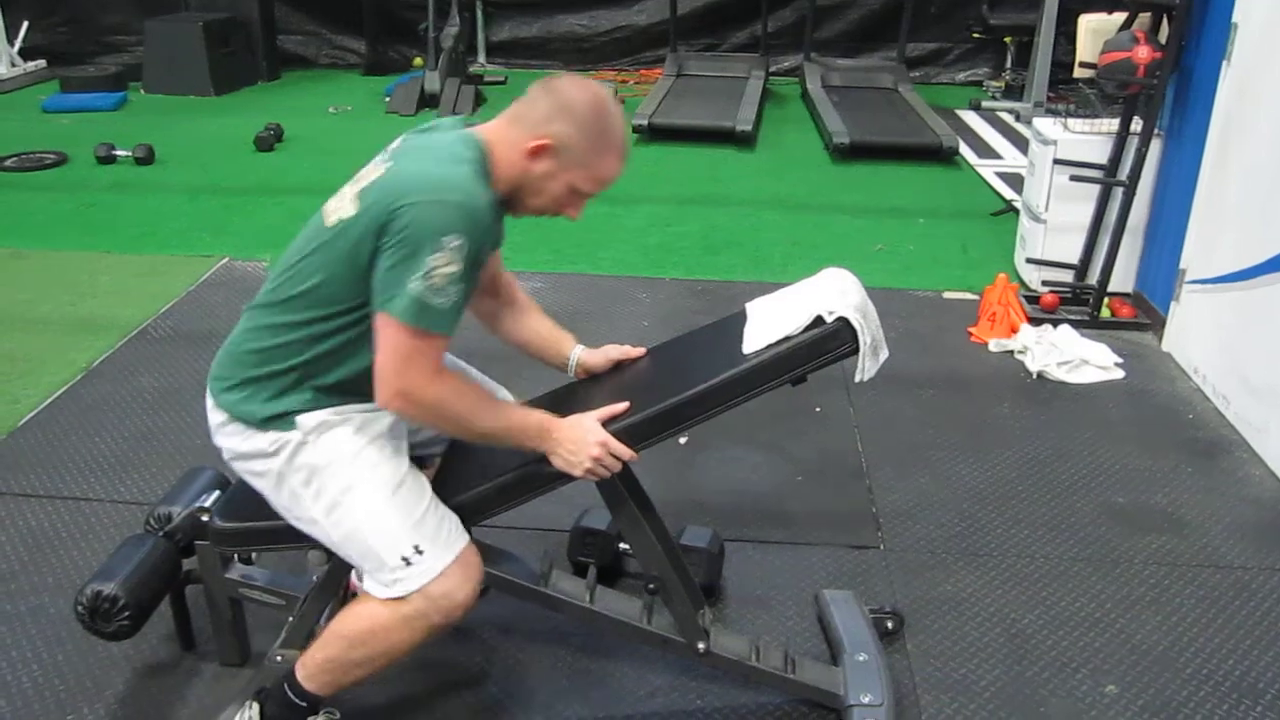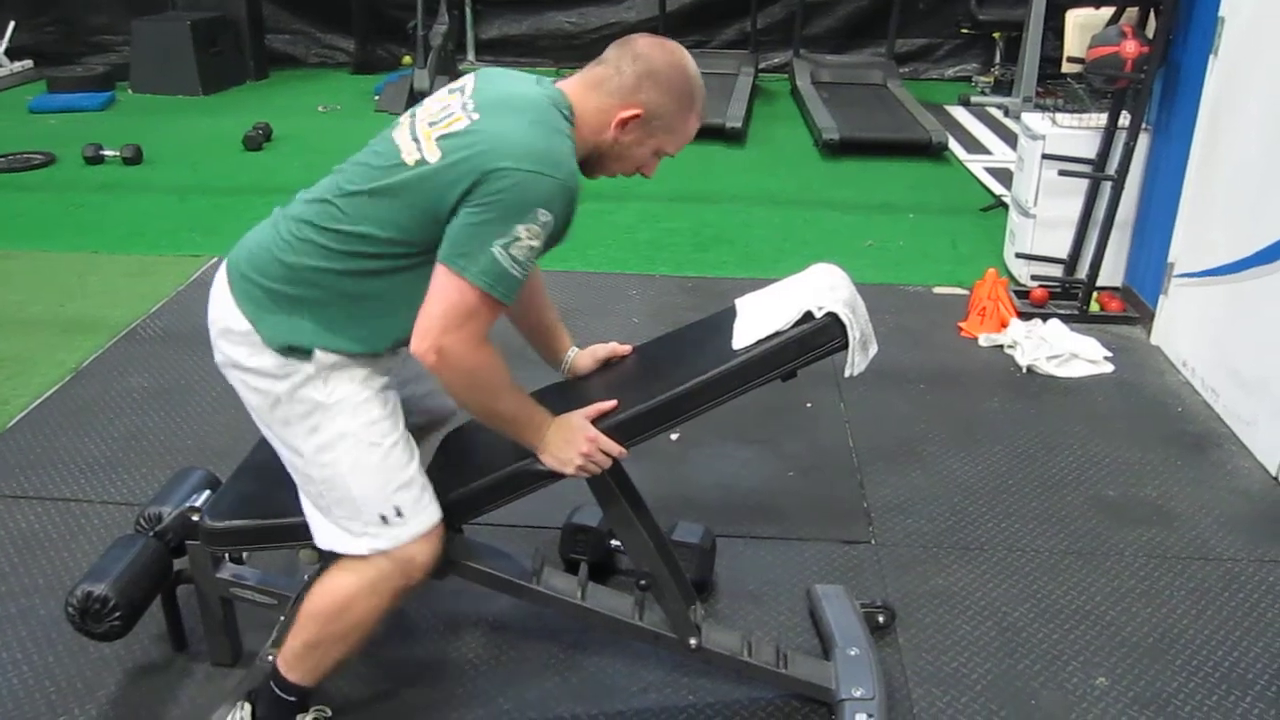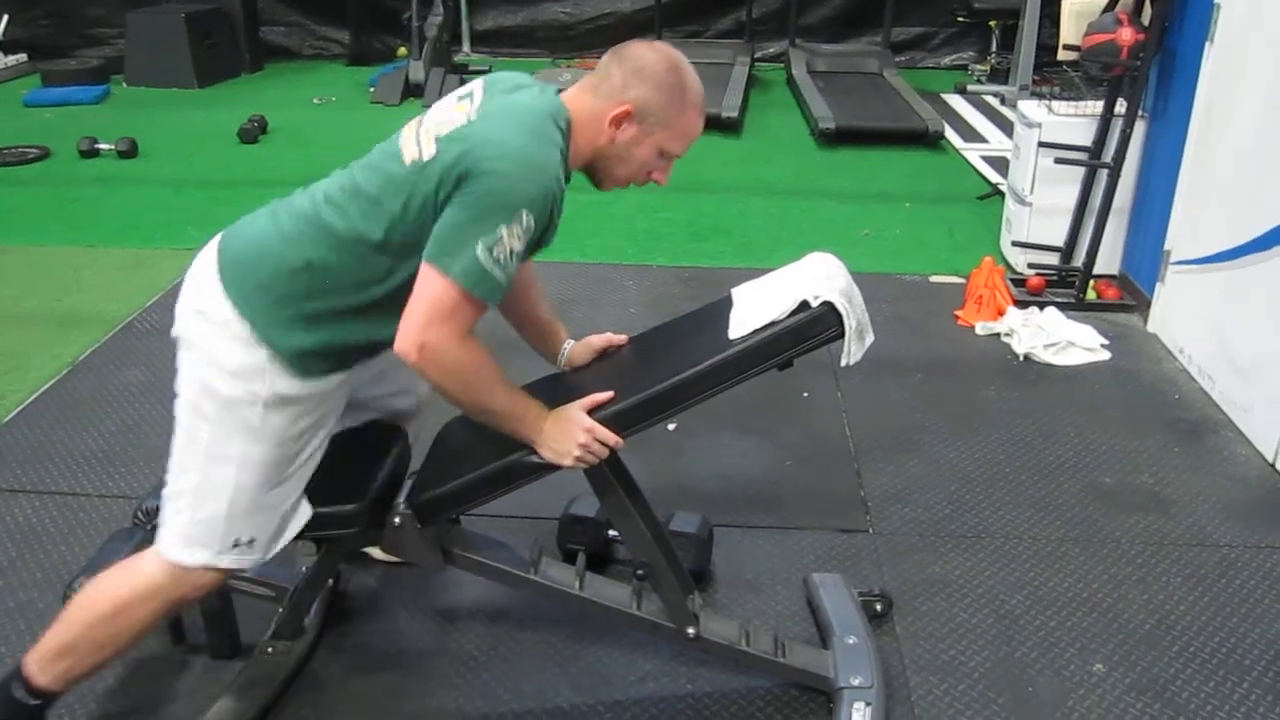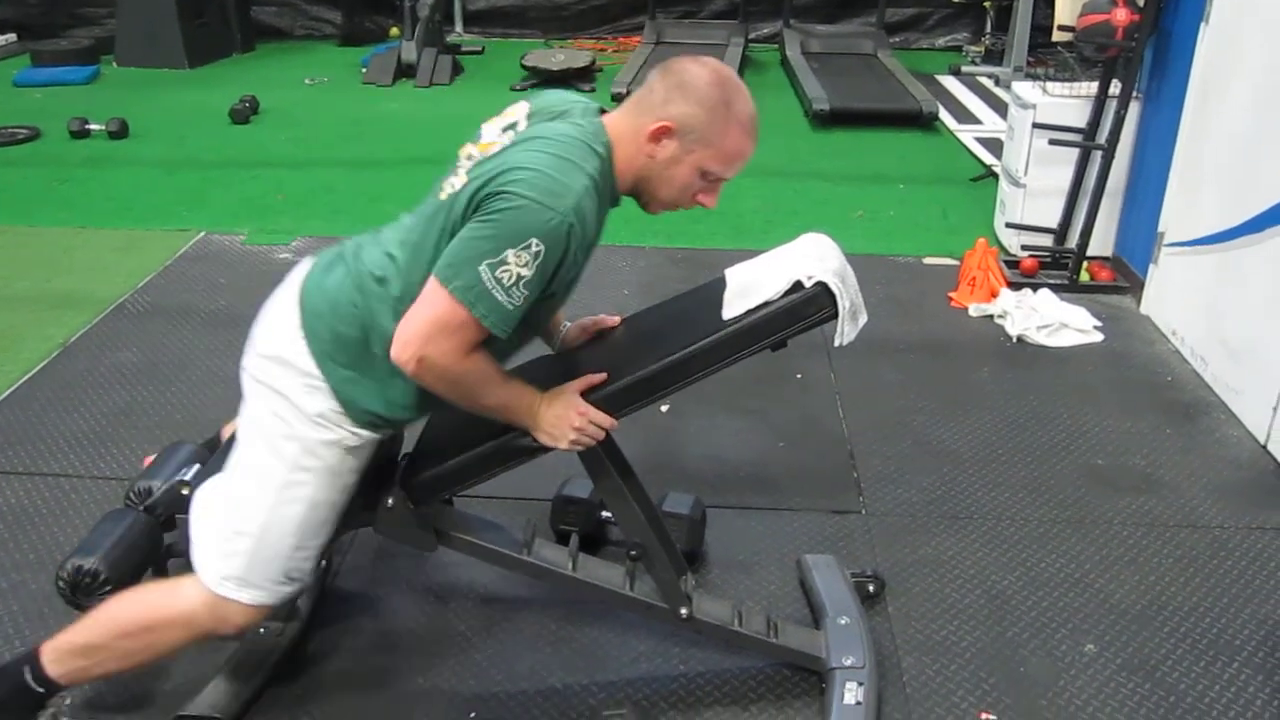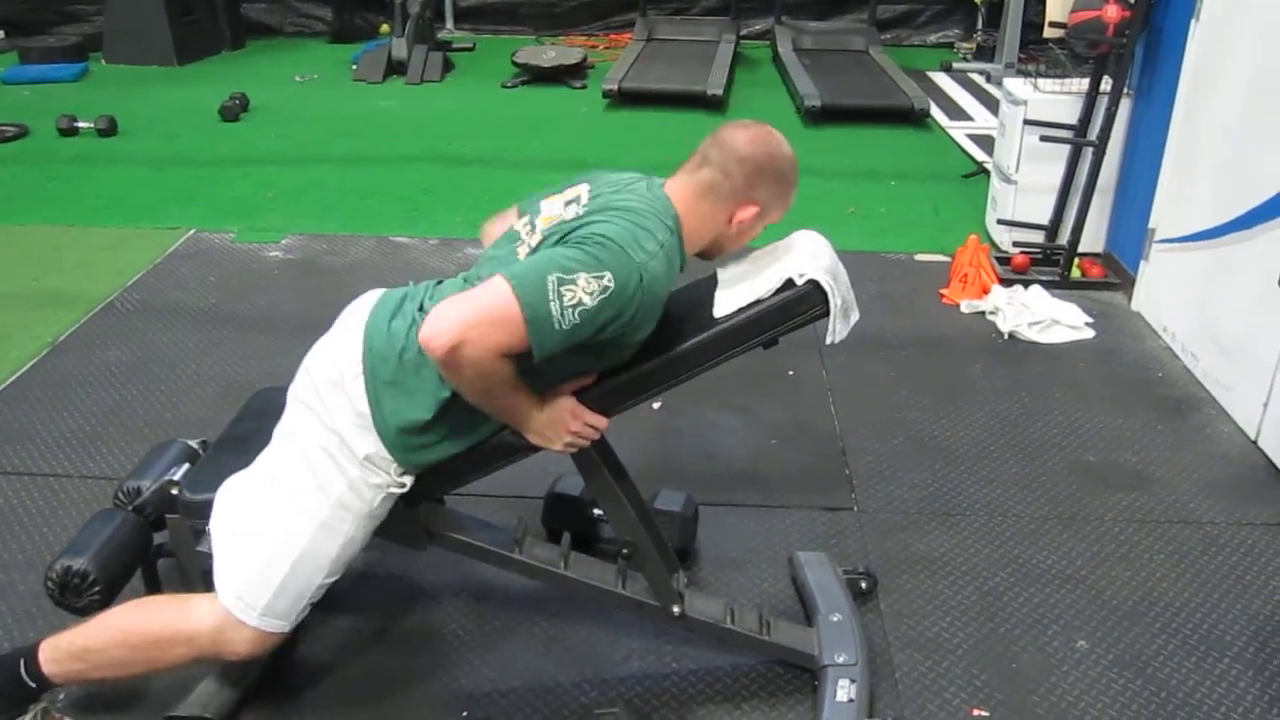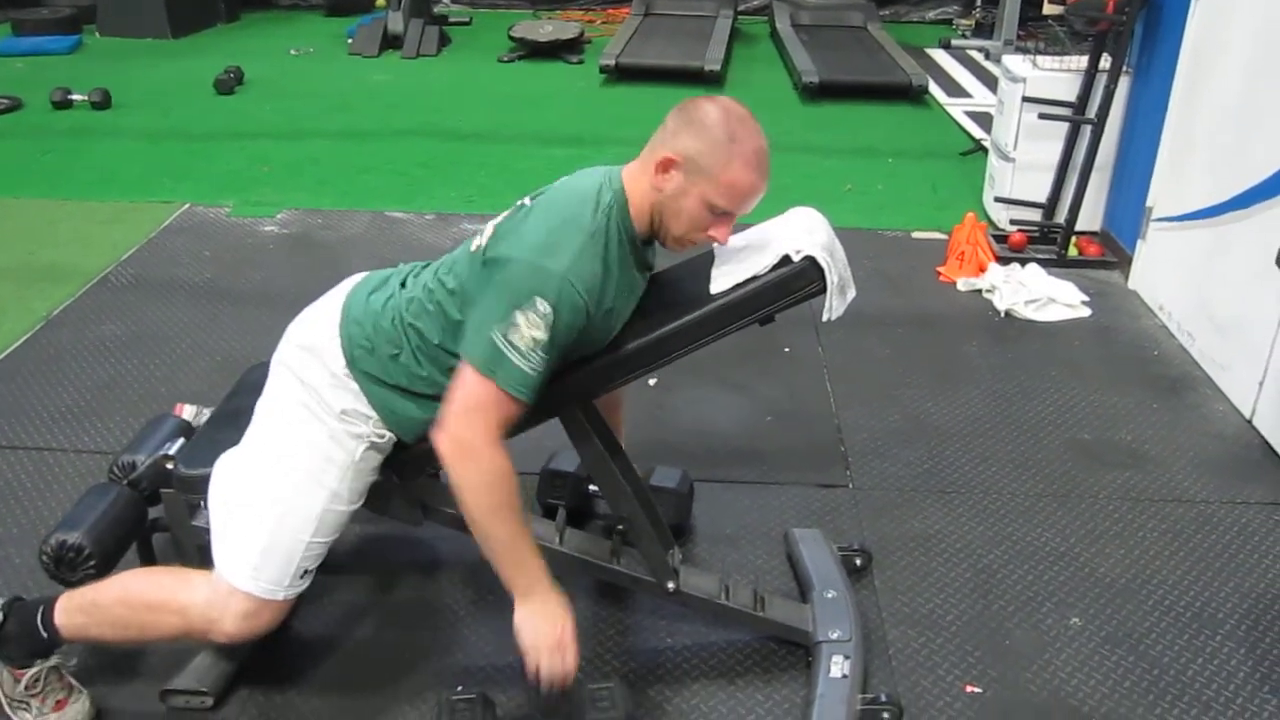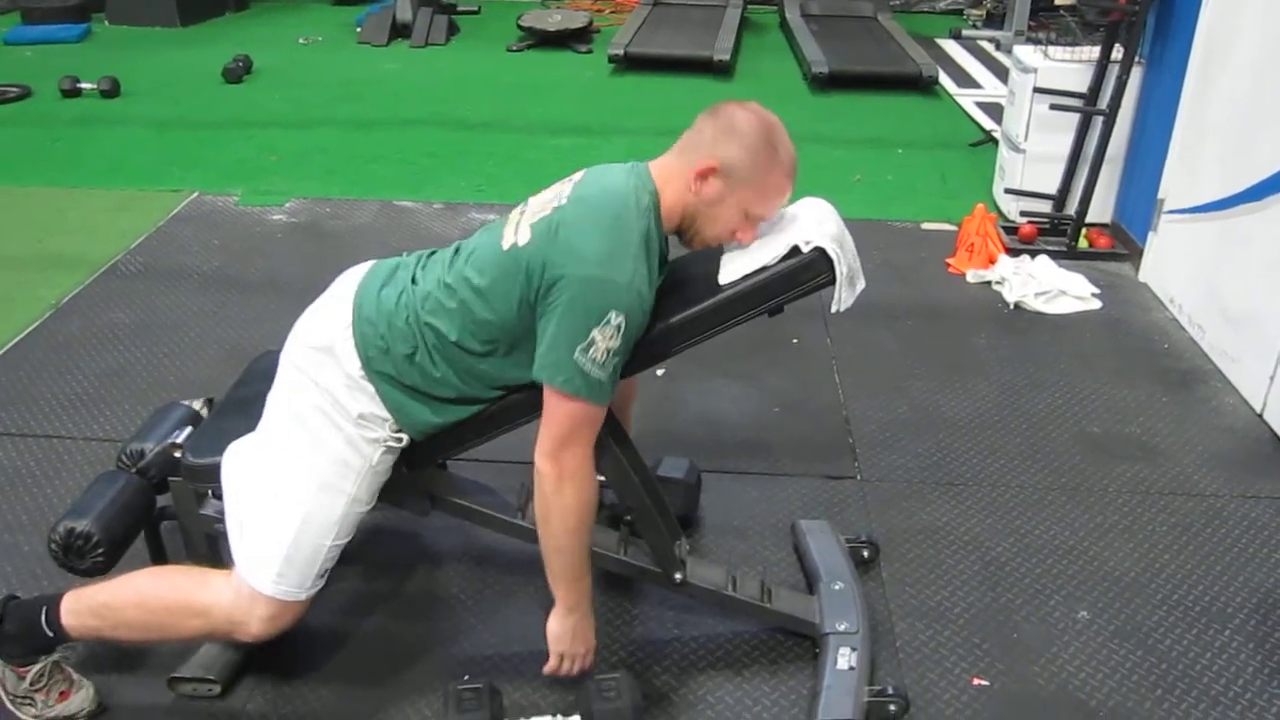
dt=0.5s
person 1, frame 1
left shoulder: (455, 145)
right shoulder: (448, 202)
left elbow: (492, 289)
right elbow: (405, 386)
left wrist: (577, 357)
right wrist: (549, 437)
left hip: (338, 371)
right hip: (283, 415)
left knee: (495, 417)
right knee: (444, 586)
left ankle: (381, 560)
person 1, frame 2
left shoulder: (510, 90)
right shoulder: (537, 171)
right elbow: (444, 345)
left wrist: (567, 356)
right wrist: (545, 436)
left hip: (289, 282)
right hip: (284, 332)
left knee: (432, 405)
right knee: (405, 549)
left ankle: (339, 502)
person 1, frame 3
left shoulder: (519, 95)
right shoulder: (527, 172)
right elbow: (425, 344)
left wrist: (562, 348)
right wrist: (541, 428)
left hip: (266, 262)
right hip: (256, 333)
left knee: (404, 405)
right knee: (194, 564)
person 1, frame 4
left shoulder: (567, 111)
right shoulder: (552, 200)
right elbow: (424, 351)
left wrist: (560, 332)
right wrist: (538, 413)
left hip: (330, 299)
right hip: (327, 375)
right knee: (231, 600)
person 1, frame 5
left shoulder: (627, 190)
right shoulder: (636, 264)
right elbow: (454, 337)
left wrist: (573, 377)
right wrist: (533, 417)
left hip: (379, 336)
right hip: (374, 413)
right knee: (244, 628)
person 1, frame 6
left shoulder: (623, 210)
right shoulder: (557, 265)
left elbow: (602, 341)
right elbow: (469, 440)
right wrist: (535, 598)
left hip: (380, 327)
right hip: (351, 378)
right knee: (241, 610)
person 1, frame 7
left shoulder: (622, 185)
right shoulder: (609, 271)
left elbow: (613, 357)
right elbow: (558, 463)
right wrist: (572, 610)
left hip: (378, 305)
right hip: (362, 382)
right knee: (260, 609)
